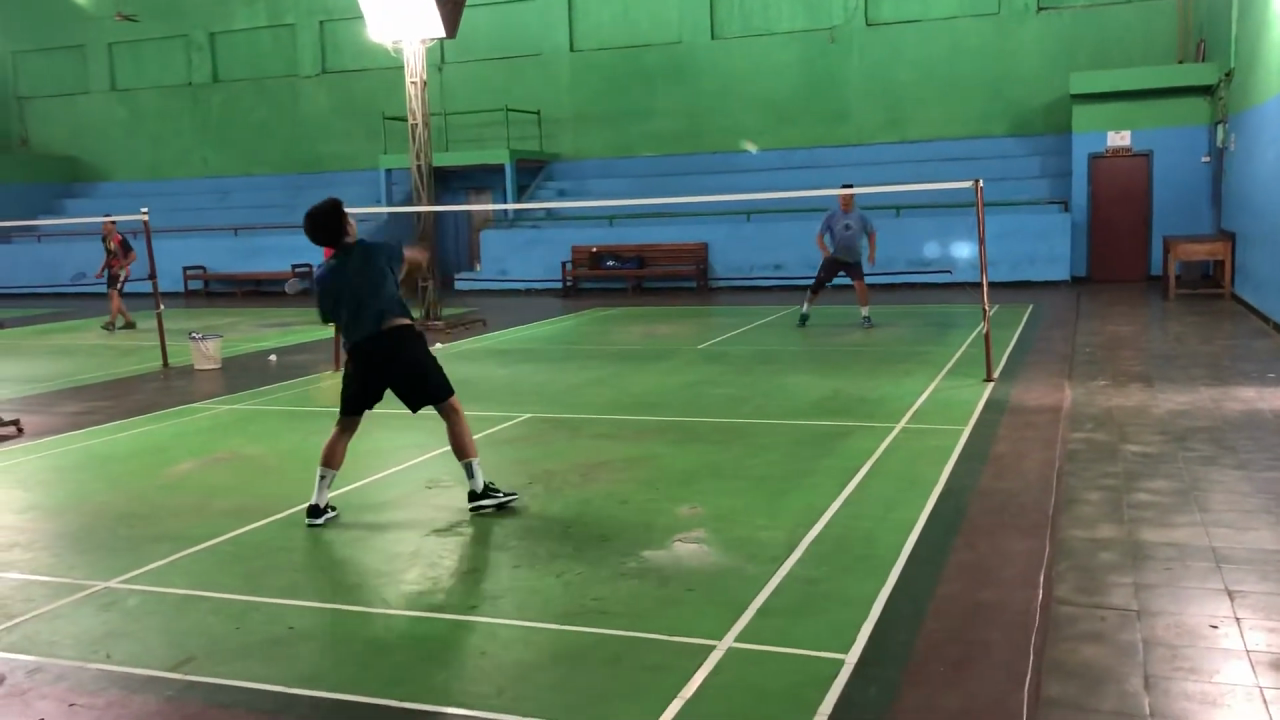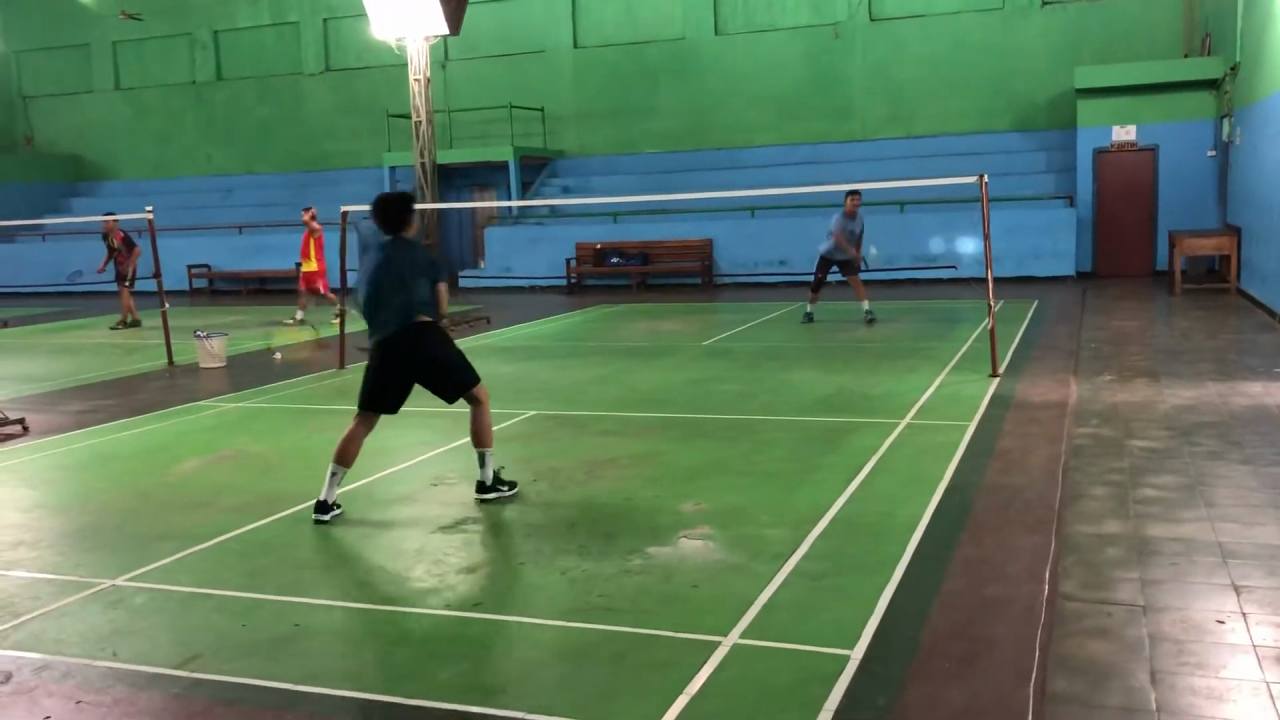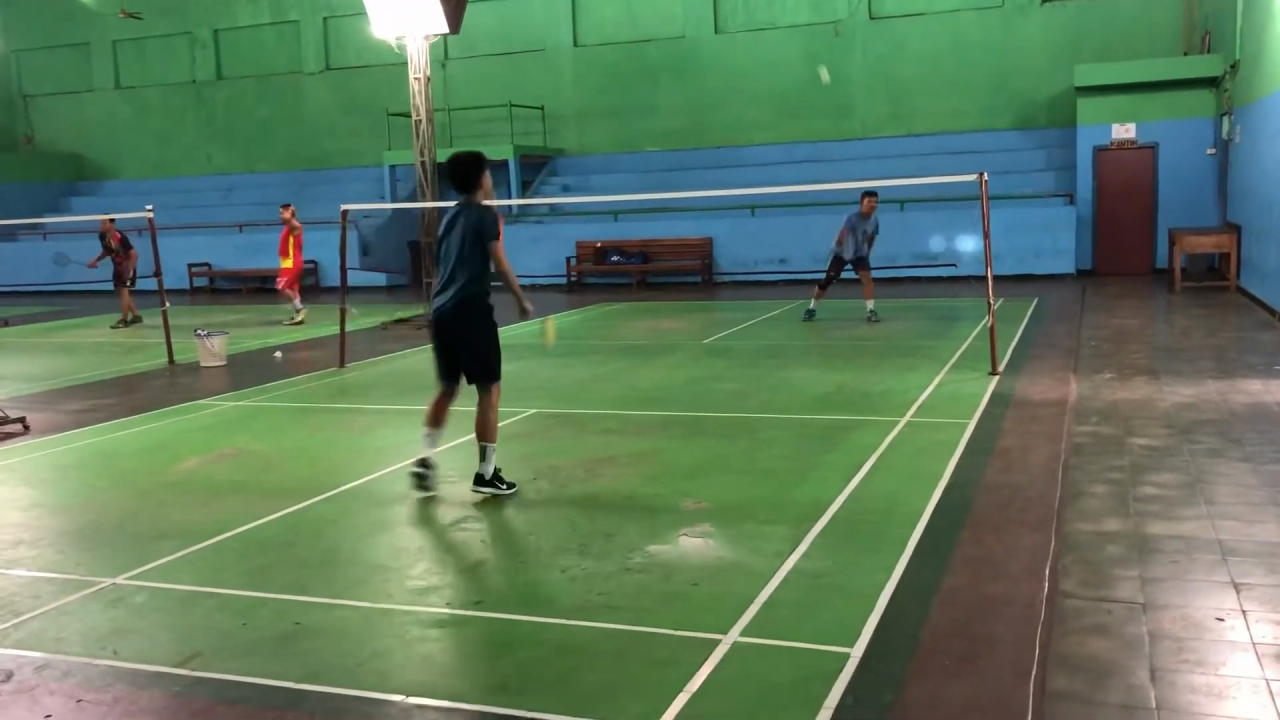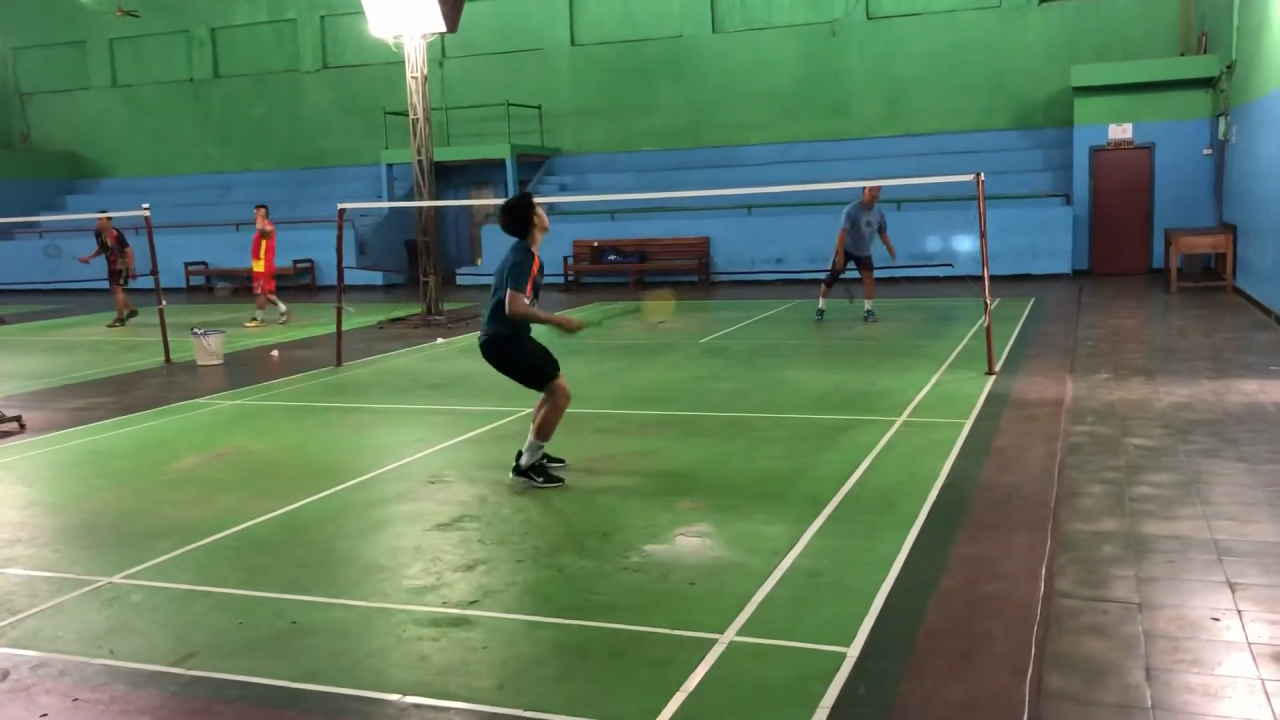
dt=0.3s
person 1, frame 1
left shoulder: (323, 277)
right shoulder: (372, 250)
right elbow: (416, 257)
right wrist: (405, 265)
left hip: (362, 349)
right hip: (401, 338)
left knee: (345, 426)
right knee: (451, 409)
left ankle: (317, 504)
right ankle: (479, 488)
person 1, frame 2
left shoulder: (372, 260)
right shoulder: (421, 253)
left elbow: (370, 307)
right elbow: (441, 308)
left hip: (386, 345)
right hip: (424, 335)
left knee: (363, 422)
right knee: (479, 398)
left ankle: (326, 500)
right ankle: (487, 480)
person 1, frame 3
left shoulder: (451, 218)
right shoulder: (486, 215)
right elbow: (500, 266)
right wrist: (522, 301)
left hip: (442, 312)
right hip: (471, 310)
left knee: (446, 390)
right knee: (489, 391)
left ankle: (426, 458)
right ankle: (485, 475)
person 1, frame 4
left shoulder: (520, 253)
right shoulder: (525, 259)
right elbow: (513, 308)
right wrist: (559, 321)
left hip: (505, 337)
right hip: (504, 340)
left knee: (554, 388)
right knee: (560, 392)
left ankle: (532, 454)
right ankle: (527, 464)
